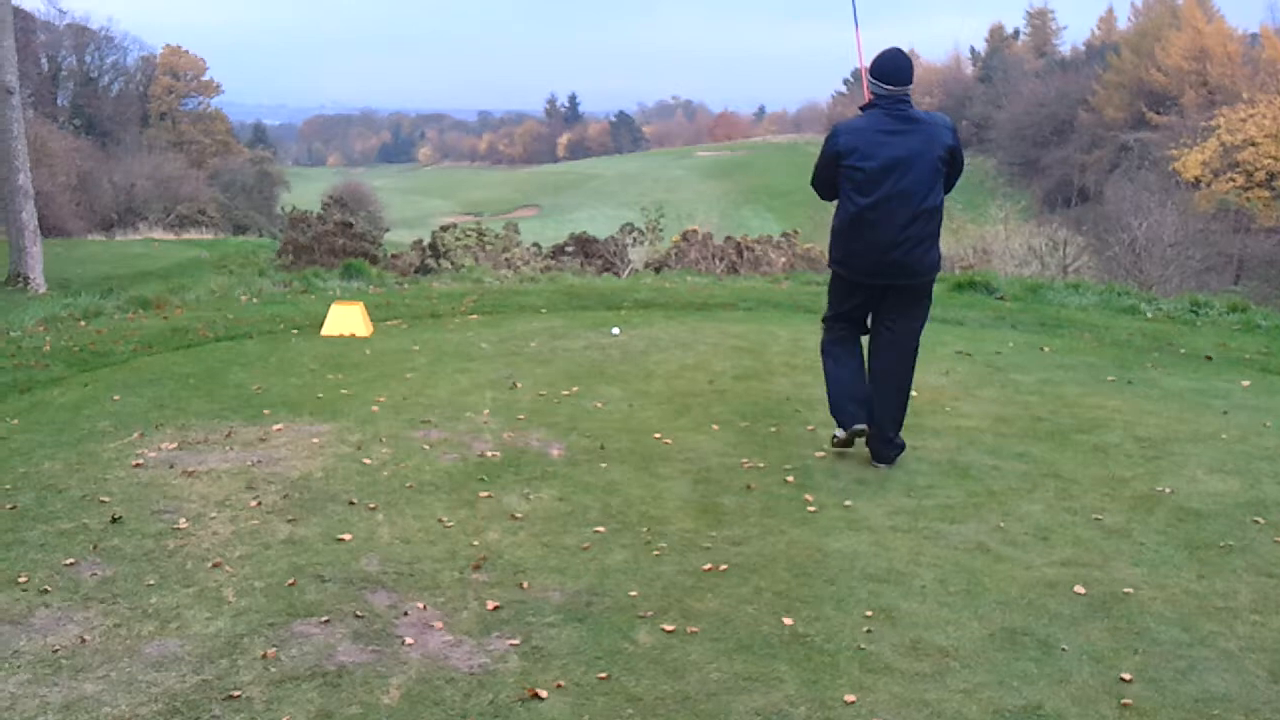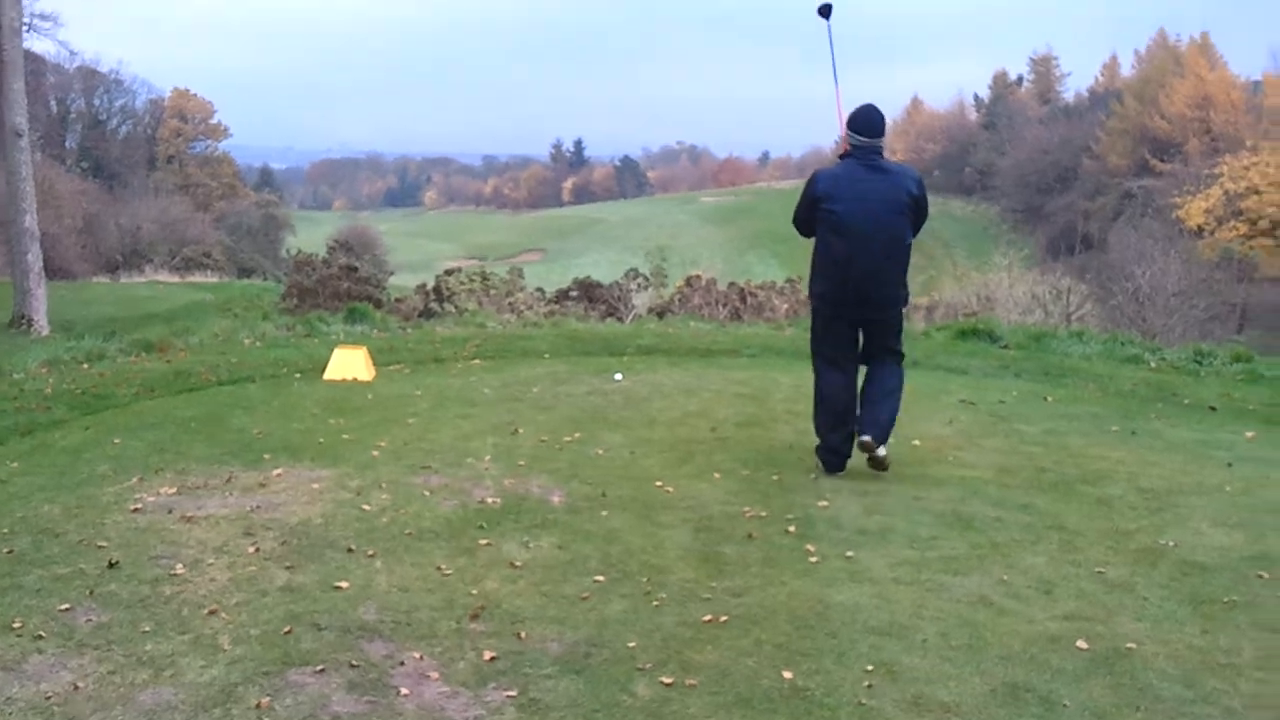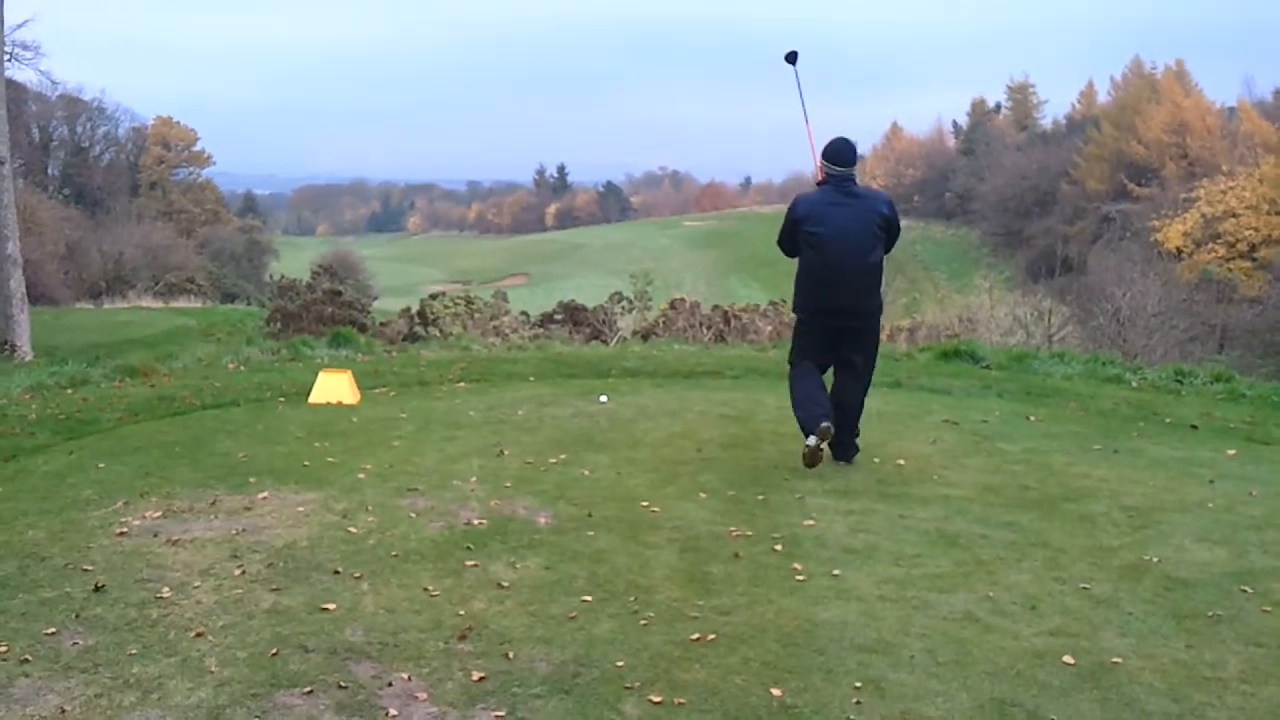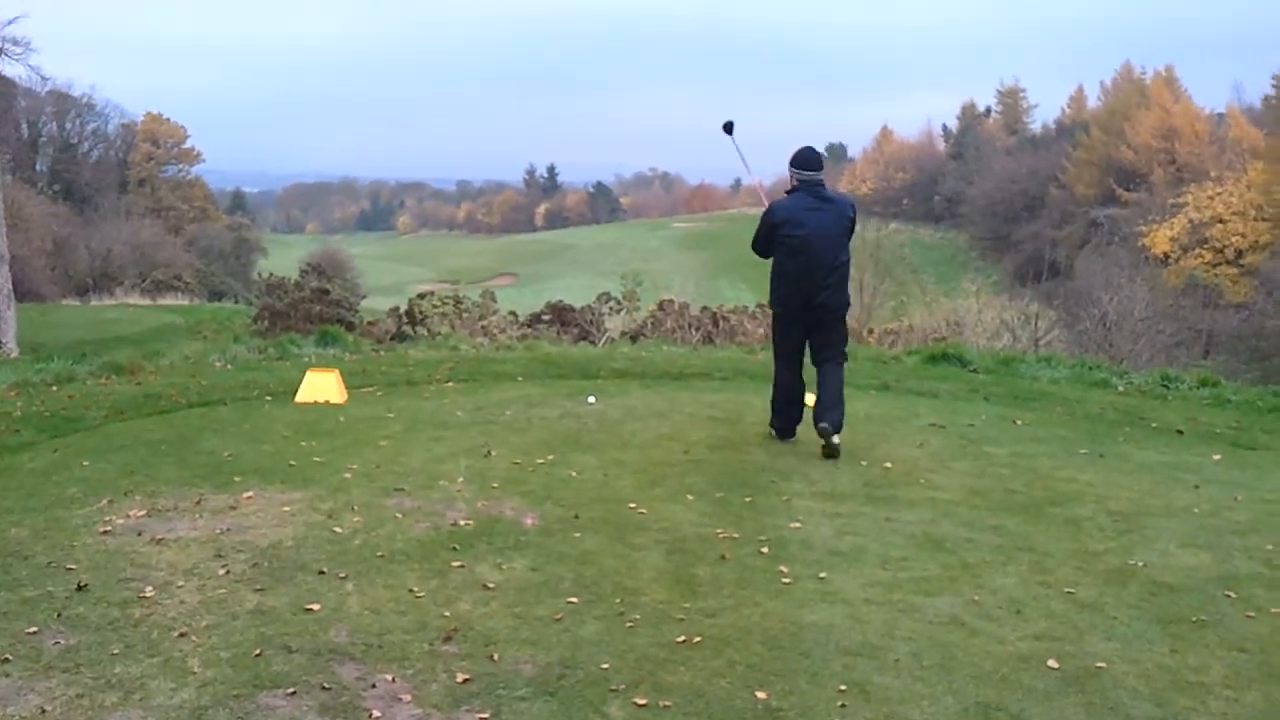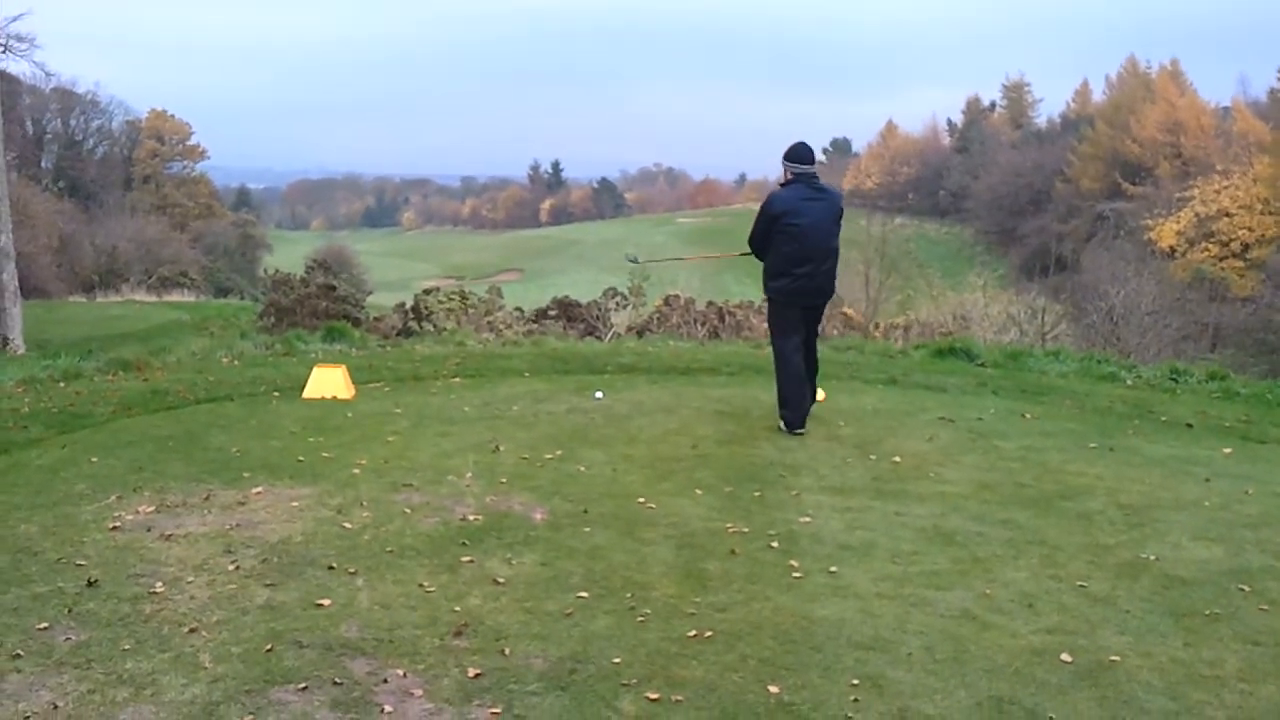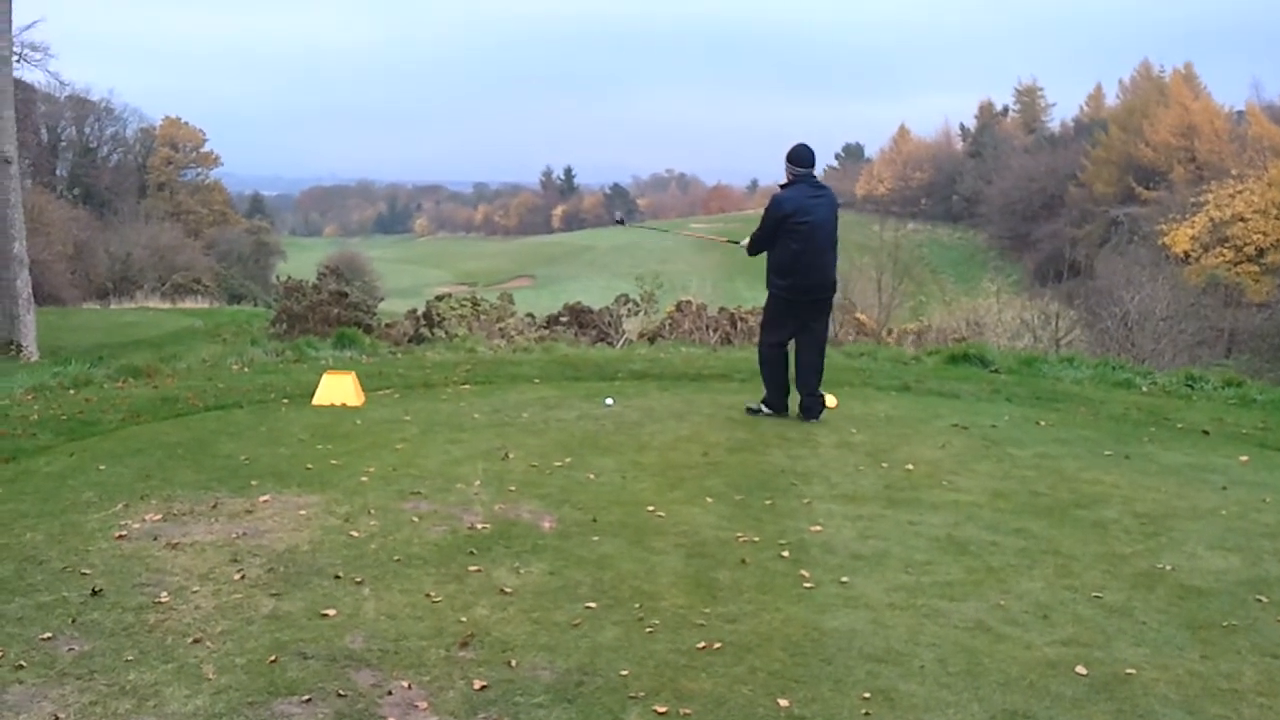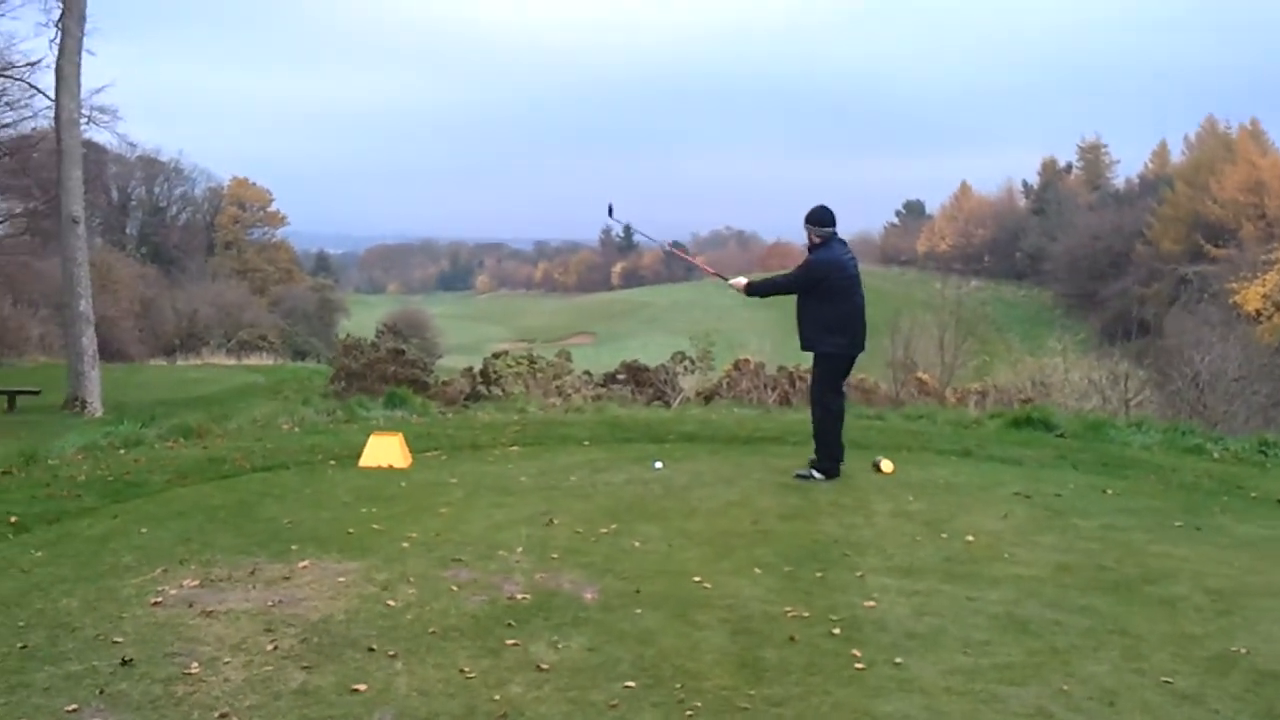
dt=0.5s
person 1, frame 1
left shoulder: (846, 133)
right shoulder: (942, 130)
left elbow: (823, 188)
right elbow: (949, 181)
left hip: (856, 259)
right hip: (915, 263)
left knee: (841, 332)
right knee: (896, 348)
left ankle: (852, 418)
right ankle: (885, 444)
person 1, frame 2
left shoulder: (823, 180)
right shoulder: (908, 180)
left elbow: (803, 226)
right elbow: (916, 225)
left hip: (834, 295)
right hip: (886, 295)
left knee: (834, 369)
right knee: (886, 362)
left ankle: (834, 455)
right ankle: (873, 434)
person 1, frame 3
left shoulder: (804, 205)
right shoulder: (881, 203)
left elbow: (787, 248)
right elbow: (889, 243)
left hip: (815, 307)
right hip: (863, 308)
left knee: (805, 365)
right knee: (852, 374)
left ankle: (818, 424)
right ankle: (844, 445)
person 1, frame 4
left shoulder: (780, 210)
right shoulder: (845, 207)
left elbow: (761, 249)
left hip: (789, 302)
right hip: (832, 302)
left knee: (788, 362)
right knee: (831, 362)
left ankle: (784, 426)
right ankle: (830, 425)
person 1, frame 5
left shoulder: (777, 200)
right shoulder: (834, 199)
left elbow: (757, 243)
left wrist: (771, 256)
left hip: (785, 287)
right hip: (820, 286)
left knee: (788, 348)
right knee: (807, 343)
left ankle: (794, 418)
right ankle: (804, 400)
person 1, frame 6
left shoulder: (783, 200)
right shoulder: (828, 198)
left elbow: (762, 239)
left wrist: (750, 245)
right wrist: (758, 241)
left hip: (788, 285)
right hip: (821, 284)
left knee: (772, 341)
right knee: (813, 344)
left ankle: (775, 402)
right ankle: (811, 406)
person 1, frame 7
left shoulder: (824, 260)
right shoulder: (837, 252)
left elbow: (789, 283)
right elbow: (797, 281)
left wrist: (749, 286)
right wrist: (756, 285)
left hip: (834, 341)
right hip: (844, 338)
left knee: (825, 399)
right knee: (829, 395)
left ankle: (827, 465)
right ankle: (830, 453)
